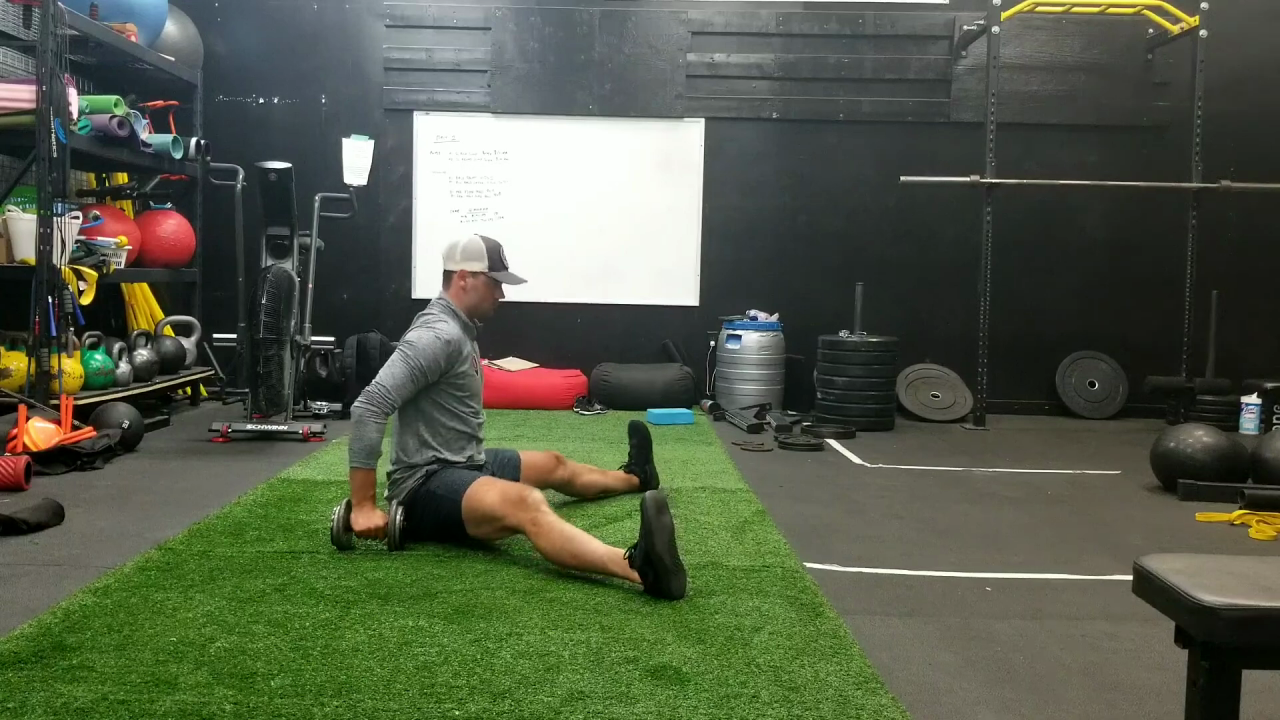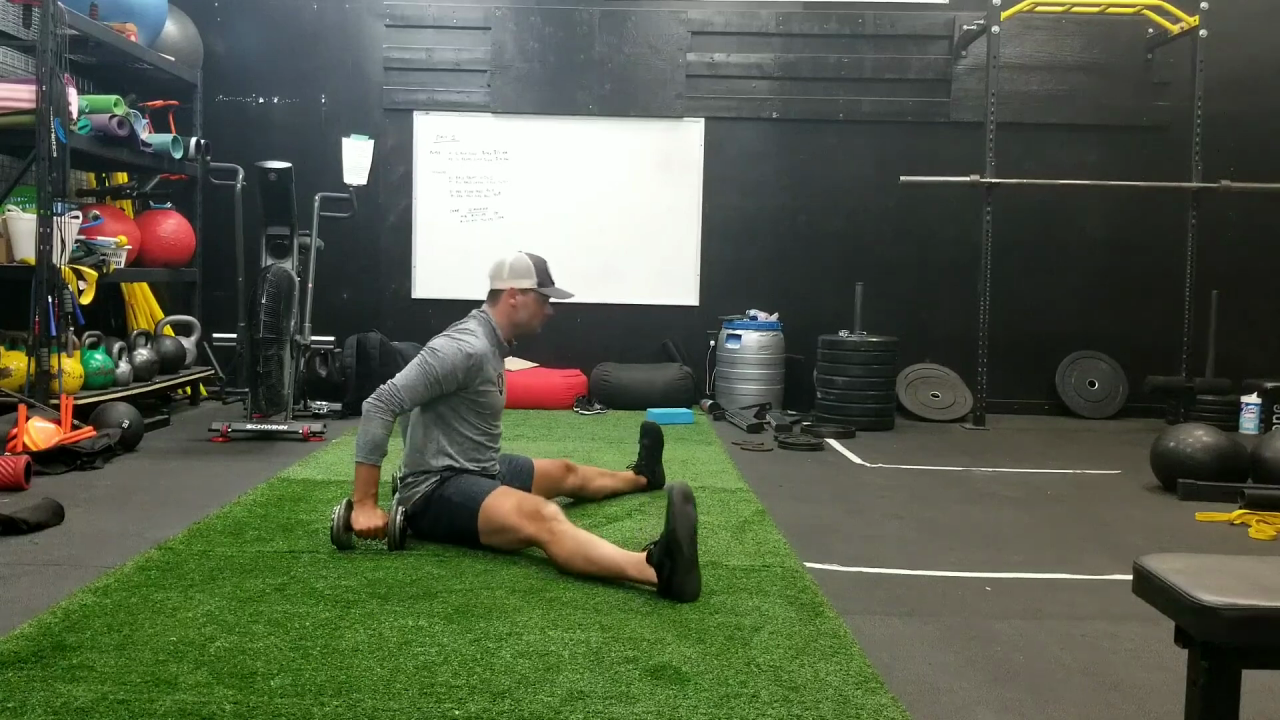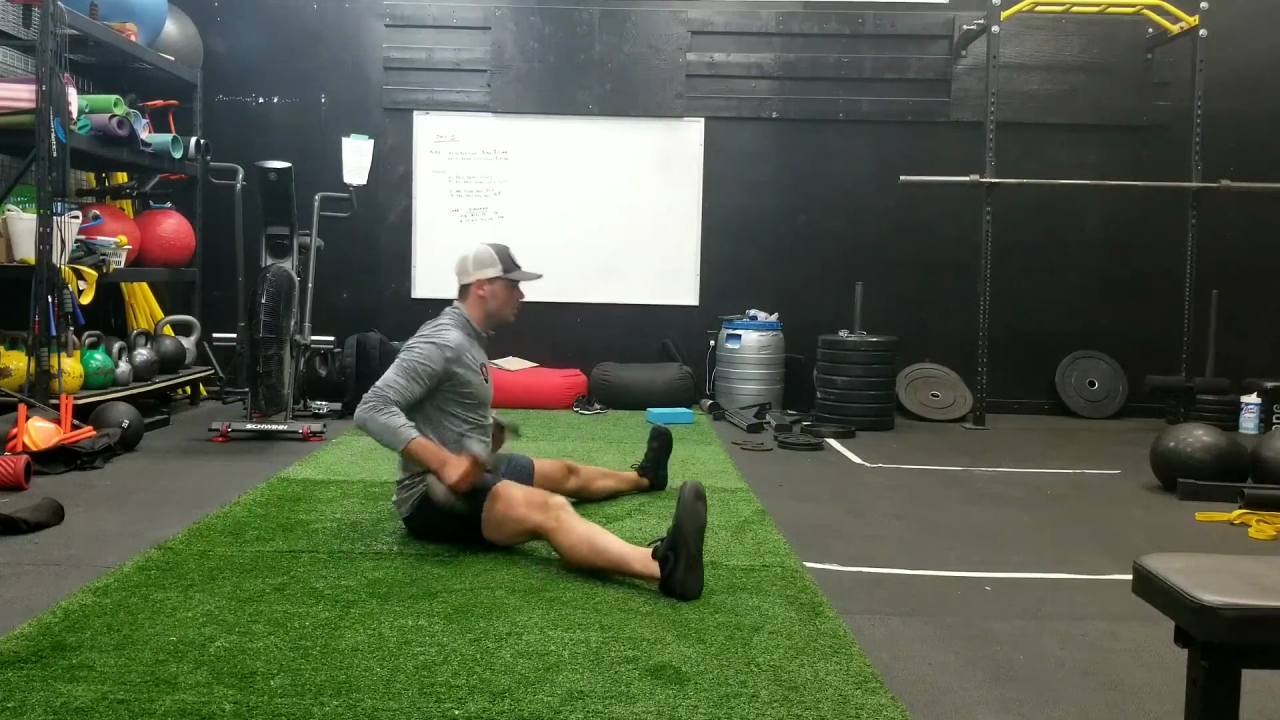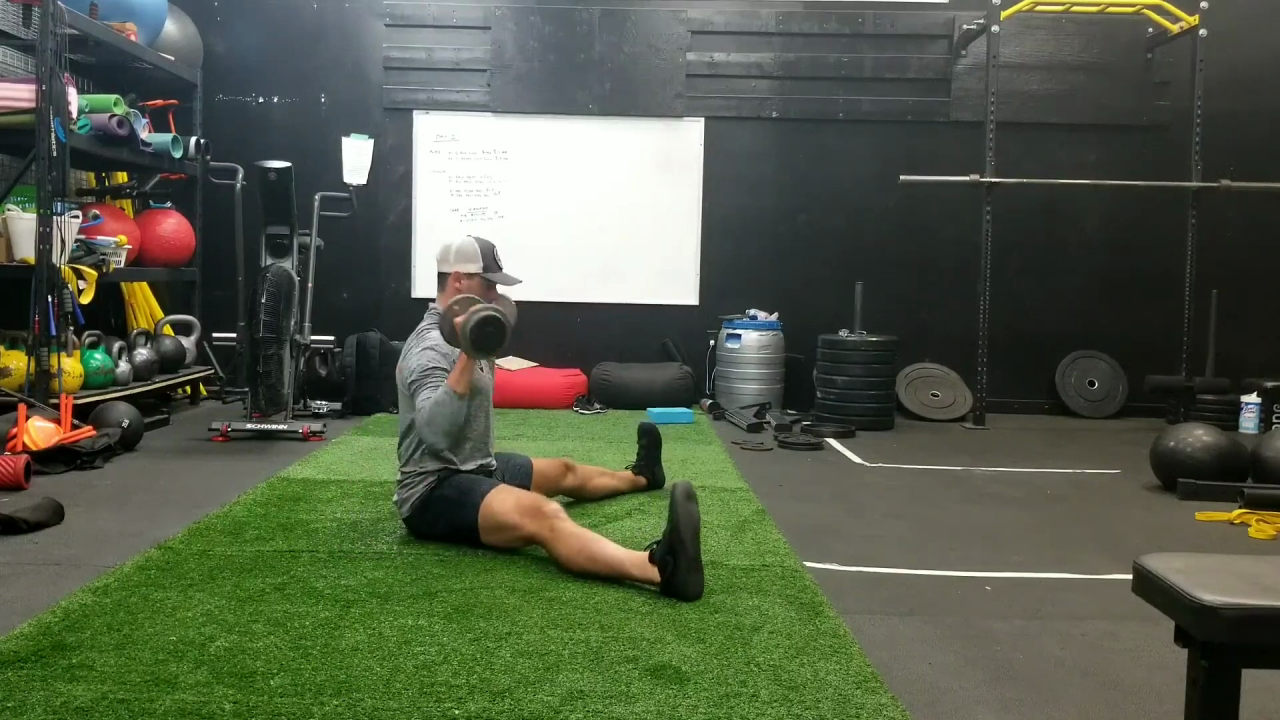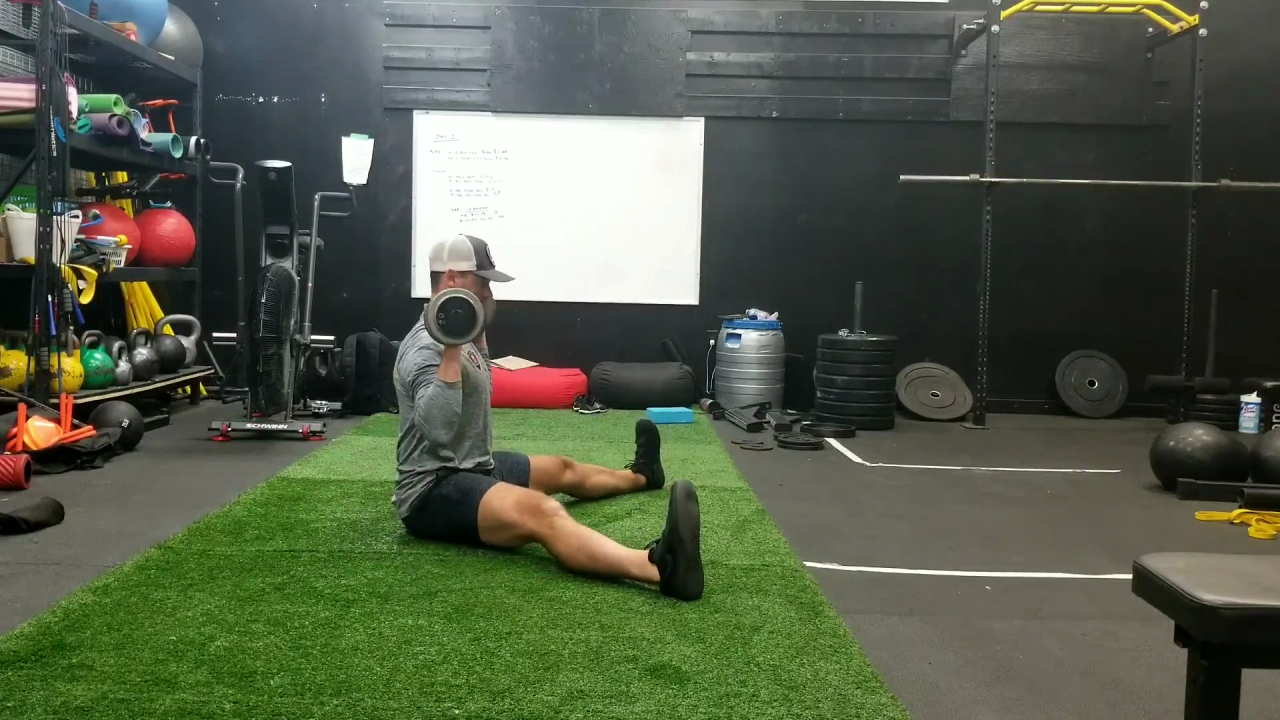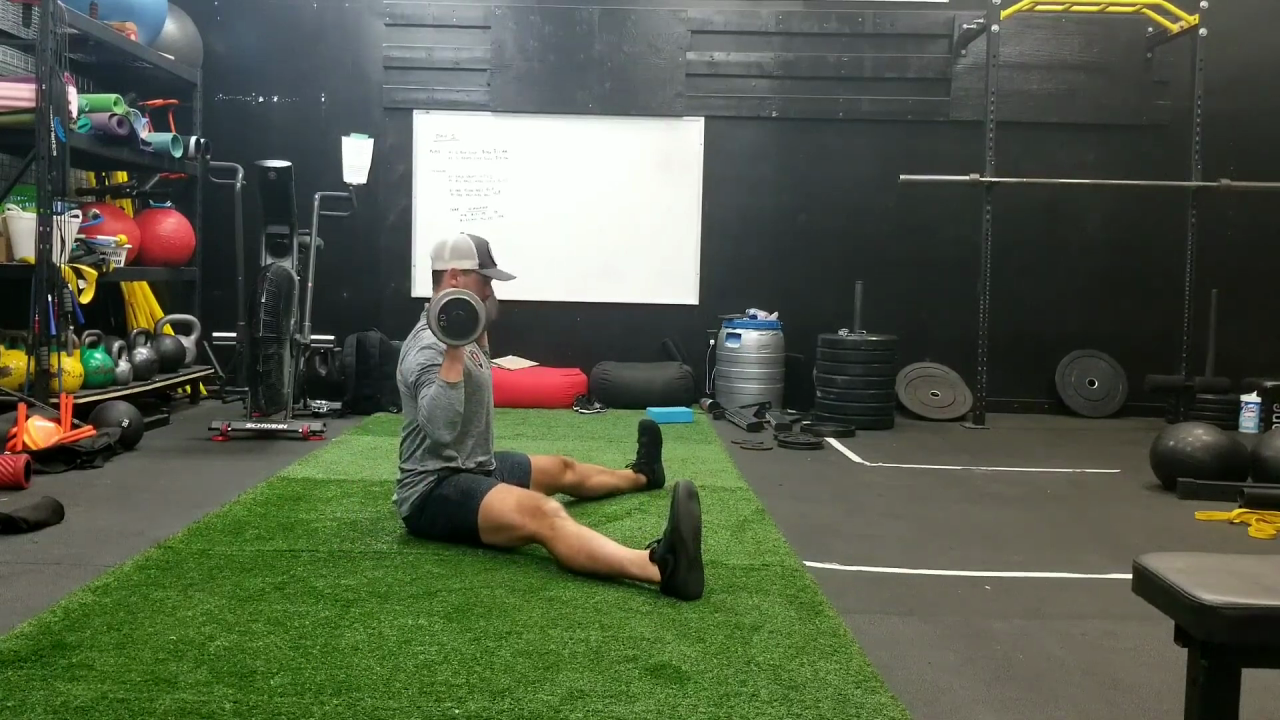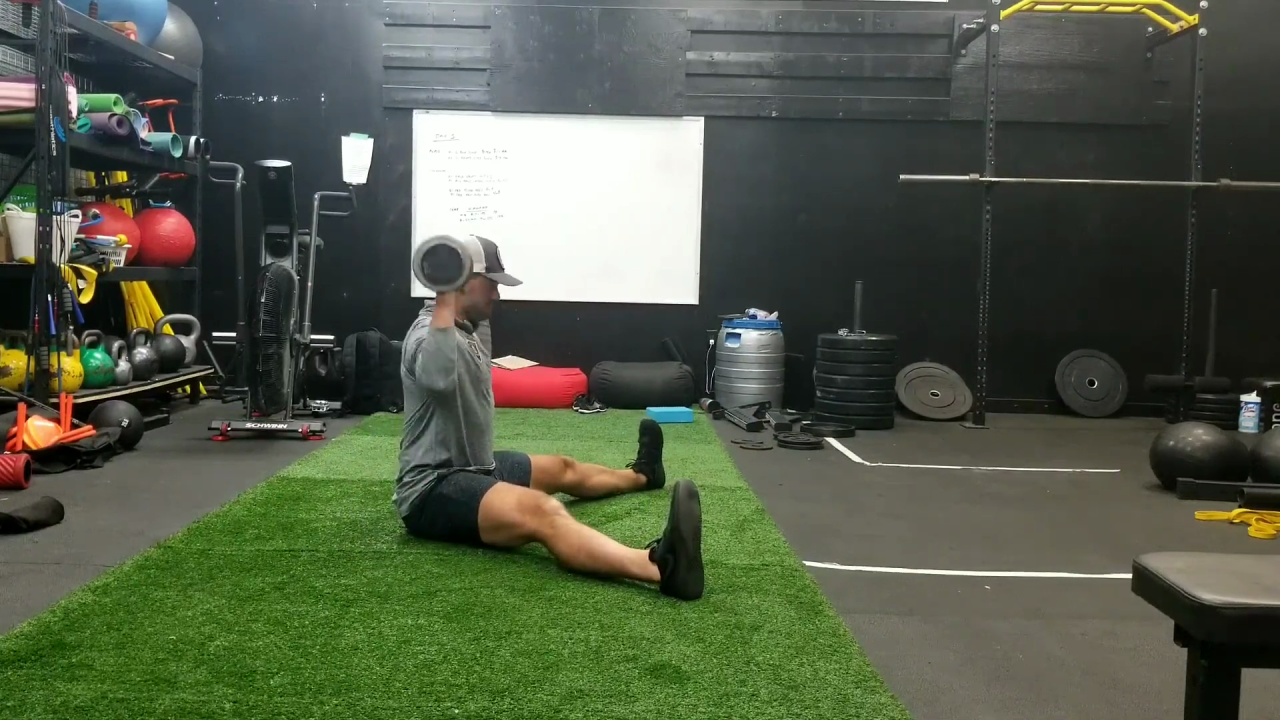
dt=0.4s
person 1, frame 1
left shoulder: (458, 329)
right shoulder: (437, 336)
right elbow: (368, 407)
right wrist: (363, 506)
right hip: (427, 485)
left knee: (554, 465)
right knee: (526, 505)
left ankle: (634, 477)
right ankle: (639, 568)
person 1, frame 2
left shoulder: (489, 343)
right shoulder: (465, 348)
right elbow: (380, 404)
right wrist: (365, 505)
right hip: (438, 492)
left knee: (564, 473)
right knee: (541, 518)
left ankle: (641, 477)
right ankle: (657, 568)
person 1, frame 3
left shoulder: (470, 338)
right shoulder: (442, 343)
right elbow: (371, 410)
right wrist: (443, 462)
left hip: (464, 474)
right hip: (439, 494)
left knee: (566, 473)
right knee: (548, 509)
left ankle: (643, 477)
right ankle: (664, 565)
person 1, frame 4
right shoulder: (431, 347)
right elbow: (436, 432)
right wrist: (467, 355)
right hip: (433, 492)
left knee: (563, 472)
right knee: (543, 517)
left ankle: (641, 477)
right ankle: (660, 568)
person 1, frame 5
right shoulder: (427, 345)
left elbow: (475, 392)
right elbow: (438, 429)
left wrist: (476, 336)
right wrist: (451, 349)
right hip: (432, 491)
left knee: (562, 469)
right knee: (541, 513)
left ankle: (641, 475)
right ankle: (660, 566)
person 1, frame 6
right shoulder: (429, 346)
right elbow: (441, 427)
left wrist: (479, 335)
right wrist: (454, 350)
right hip: (433, 491)
left knee: (562, 470)
right knee: (542, 516)
left ankle: (641, 475)
right ankle: (661, 567)
person 1, frame 7
left shoulder: (460, 329)
right shoulder: (429, 332)
right elbow: (438, 378)
left wrist: (473, 311)
right wrist: (444, 297)
left hip: (472, 466)
right hip: (433, 490)
left knee: (562, 469)
right knee: (541, 513)
left ankle: (641, 474)
right ankle: (661, 567)
